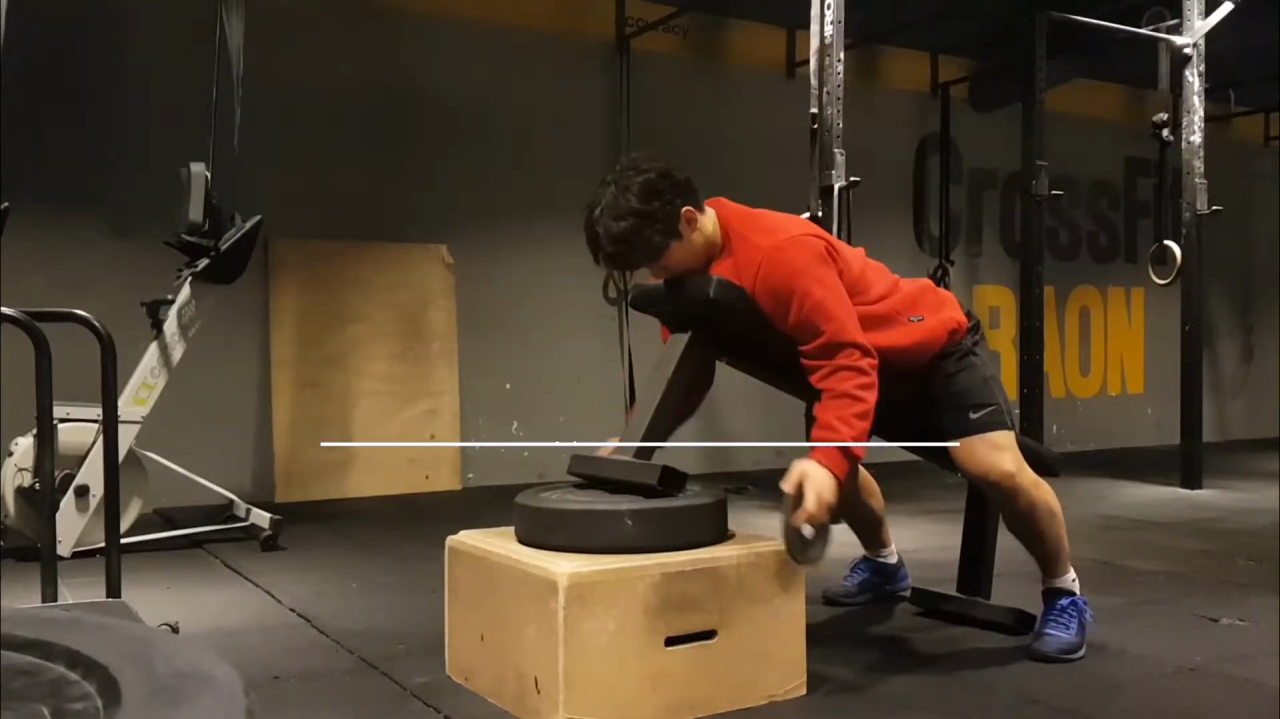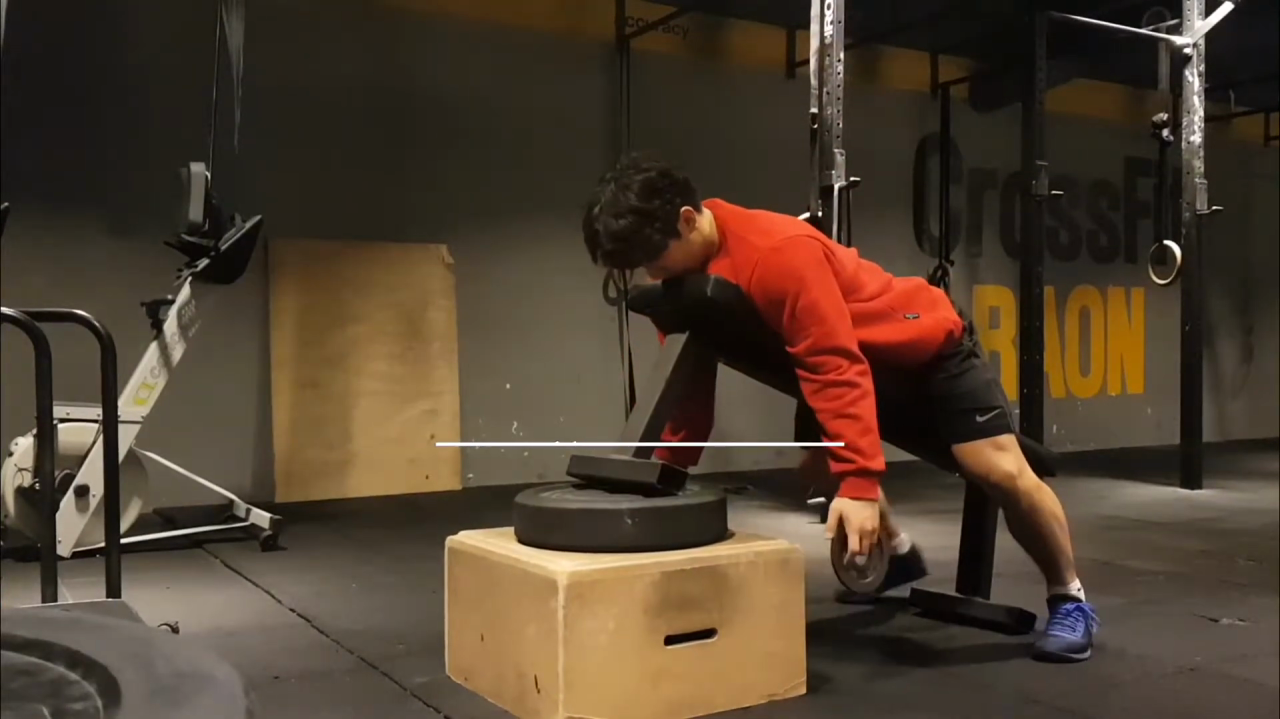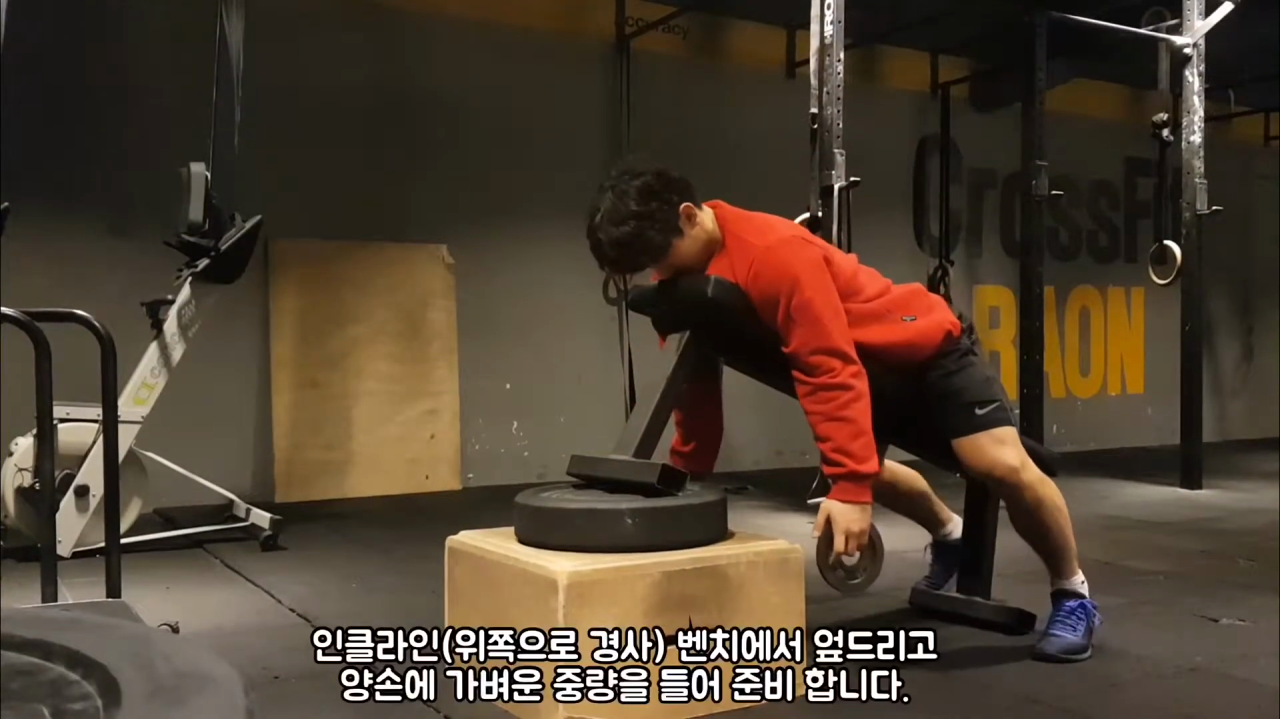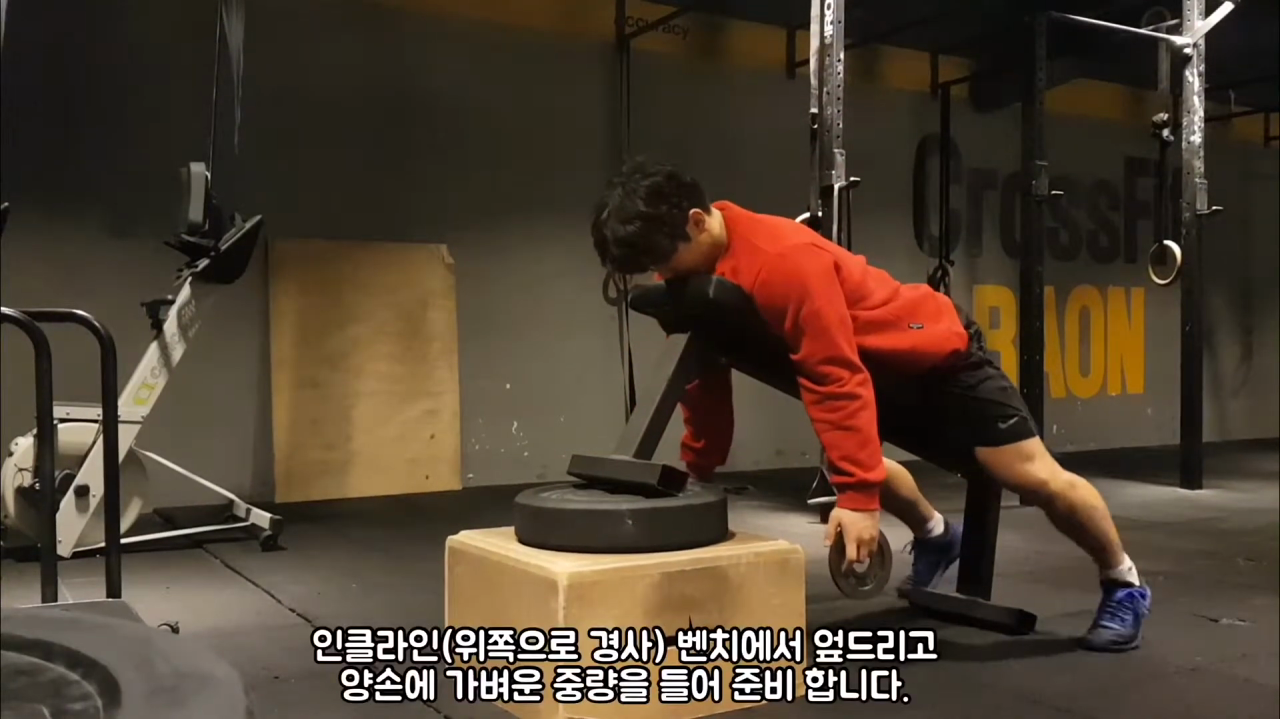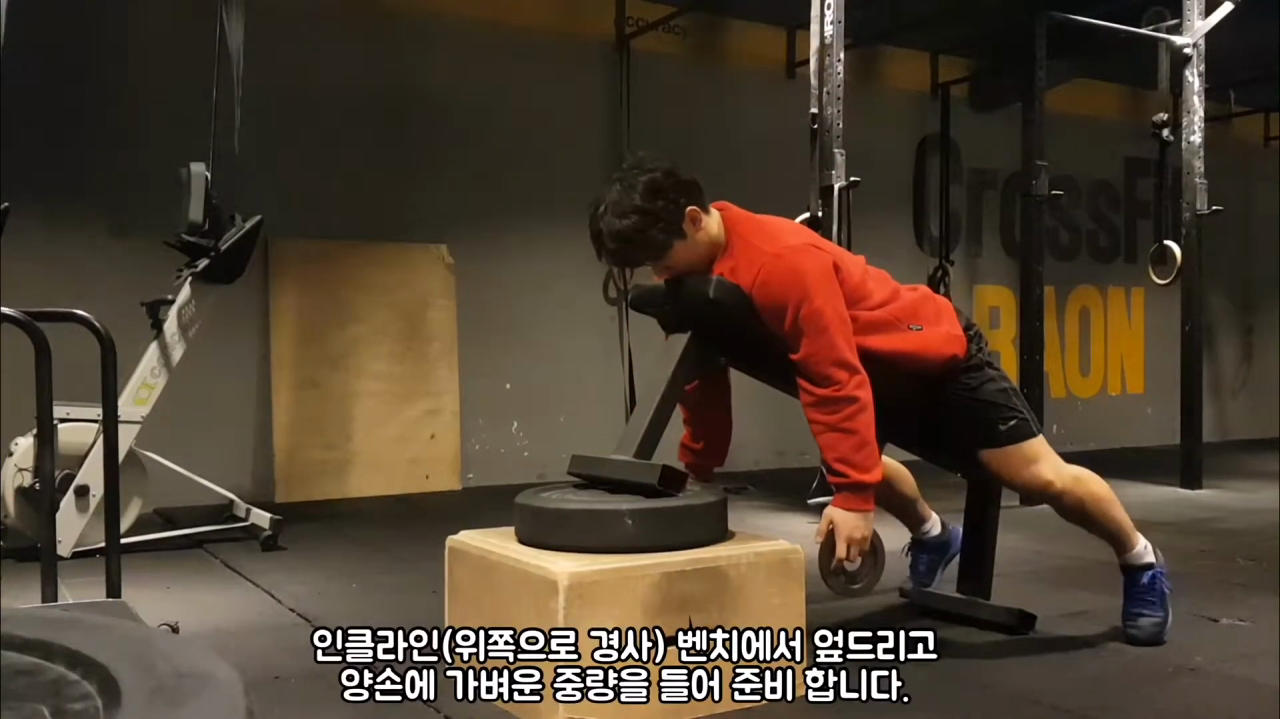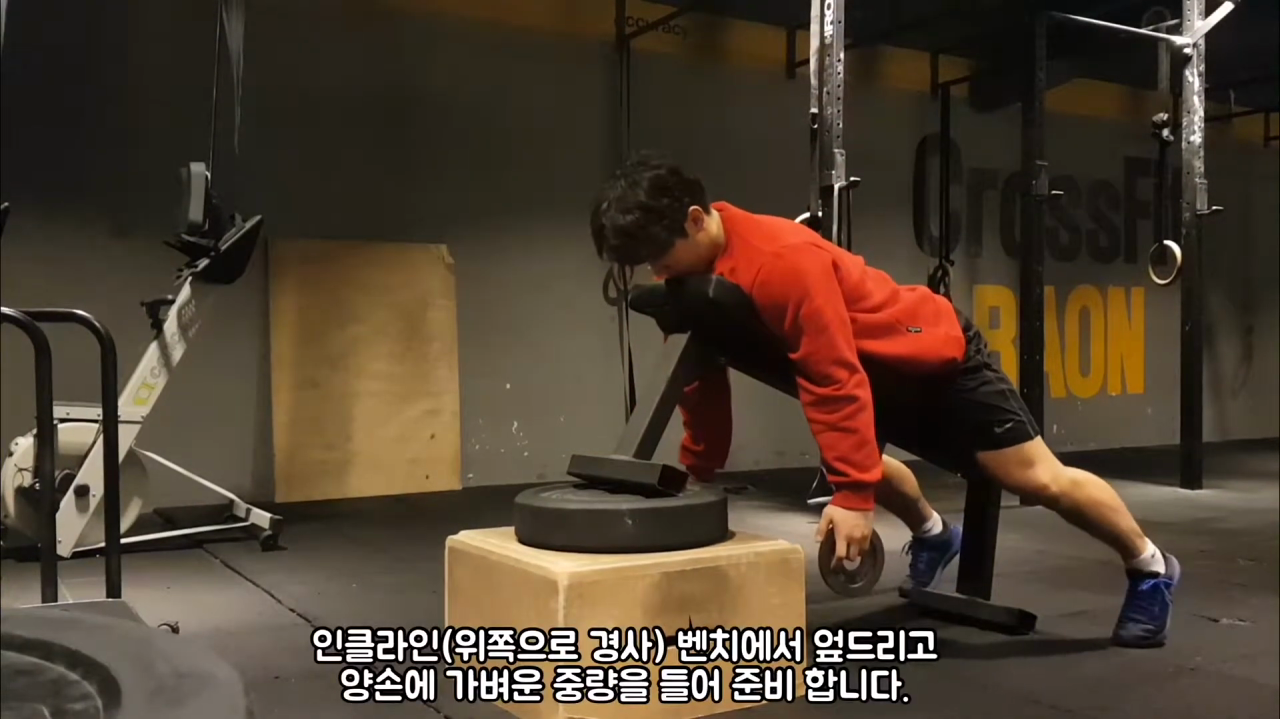
dt=0.4s
person 1, frame 1
left shoulder: (782, 252)
right shoulder: (689, 267)
left elbow: (849, 362)
left wrist: (827, 460)
left hip: (933, 344)
right hip: (868, 356)
left knee: (996, 468)
right knee: (825, 463)
left ankle: (1064, 595)
right ankle: (883, 563)
person 1, frame 2
left shoulder: (779, 253)
right shoulder: (685, 269)
left elbow: (837, 369)
right elbow: (690, 379)
left wrist: (858, 483)
right wrist: (668, 471)
left hip: (928, 343)
right hip: (867, 356)
left knee: (999, 470)
right knee: (818, 465)
left ankle: (1070, 600)
right ankle: (898, 553)
person 1, frame 3
left shoulder: (775, 252)
right shoulder: (684, 272)
left elbow: (831, 371)
right elbow: (695, 382)
left wrist: (851, 487)
right wrist: (685, 476)
left hip: (925, 345)
right hip: (866, 361)
left knee: (1003, 466)
right knee: (859, 466)
left ankle: (1073, 595)
right ankle: (950, 535)
person 1, frame 4
left shoulder: (784, 259)
right shoulder: (695, 270)
left elbow: (837, 378)
right elbow: (705, 378)
left wrist: (859, 496)
right wrist: (696, 474)
left hip: (935, 351)
right hip: (876, 369)
left knee: (1033, 476)
right knee: (859, 455)
left ankle: (1123, 583)
right ankle: (933, 535)
person 1, frame 5
left shoulder: (784, 259)
right shoulder: (695, 271)
left elbow: (835, 379)
right elbow: (704, 379)
left wrist: (853, 496)
right wrist: (695, 475)
left hip: (938, 354)
right hip: (878, 372)
left knee: (1041, 476)
right knee: (852, 454)
left ankle: (1140, 562)
right ankle: (932, 536)
person 1, frame 6
left shoulder: (783, 259)
right shoulder: (693, 271)
left elbow: (835, 378)
right elbow: (703, 379)
left wrist: (853, 496)
right wrist: (696, 476)
left hip: (935, 354)
right hip: (877, 371)
left knee: (1037, 478)
right knee: (854, 454)
left ankle: (1149, 567)
right ankle: (933, 534)
